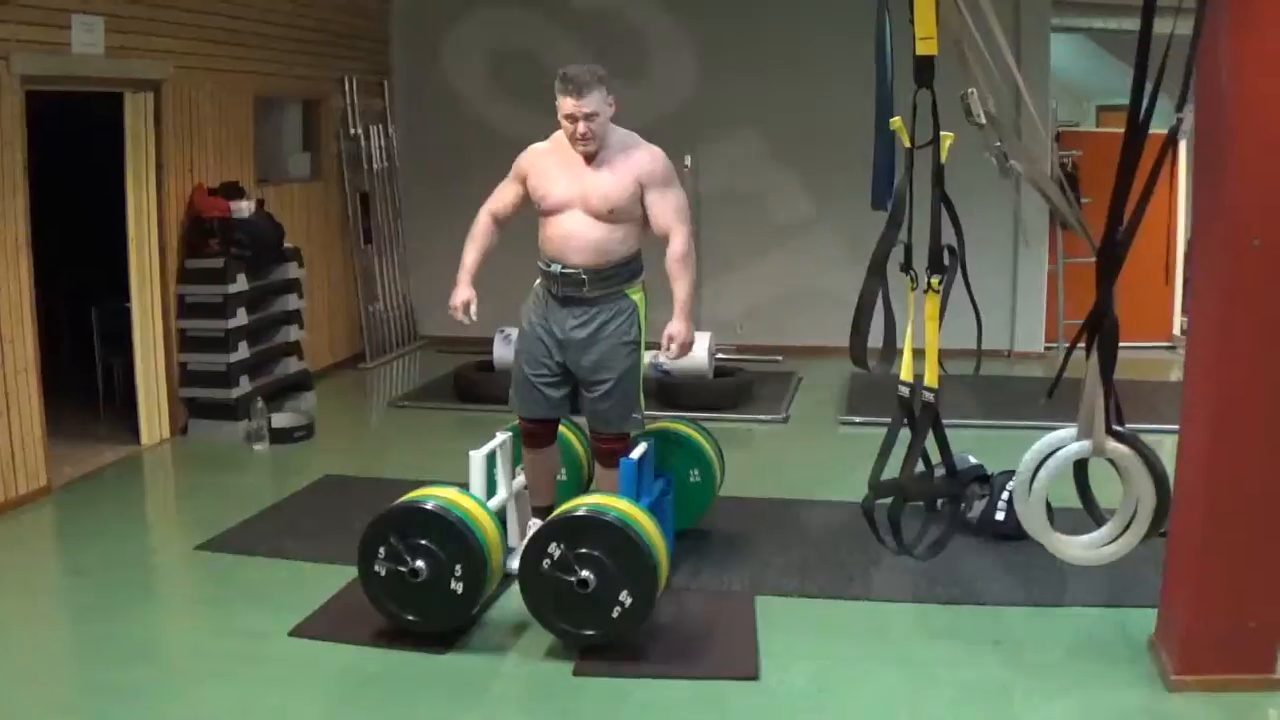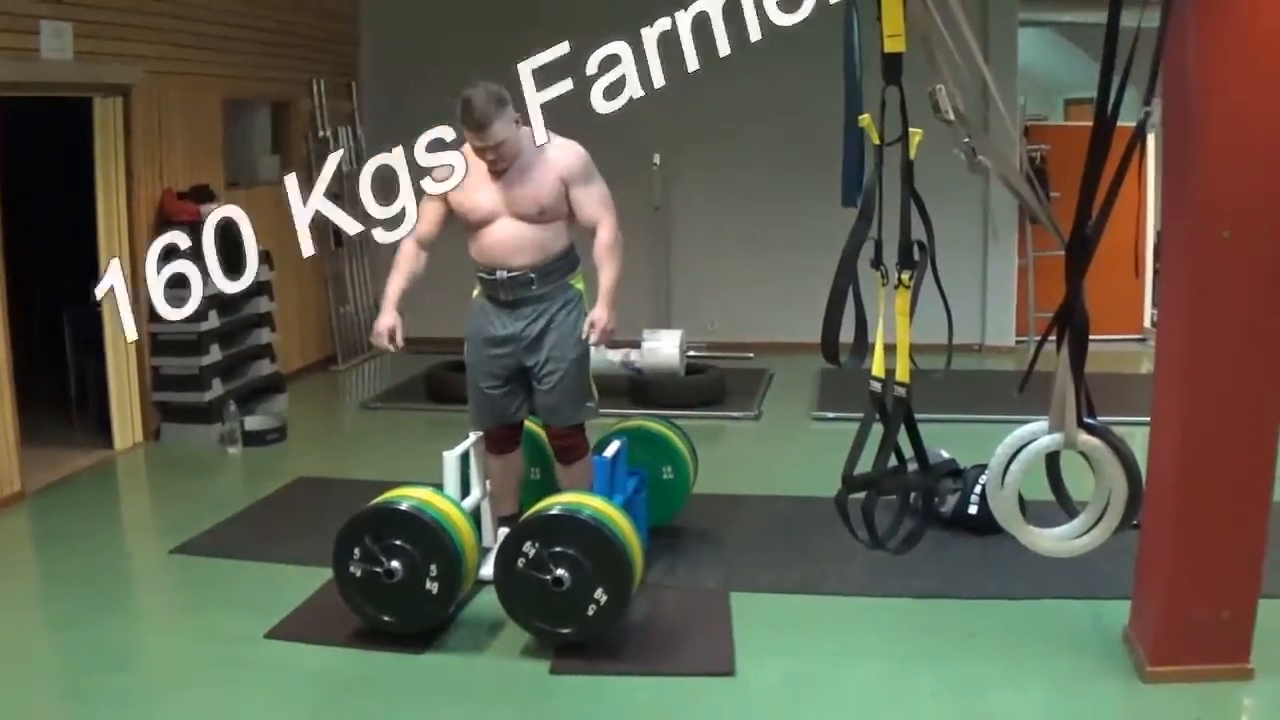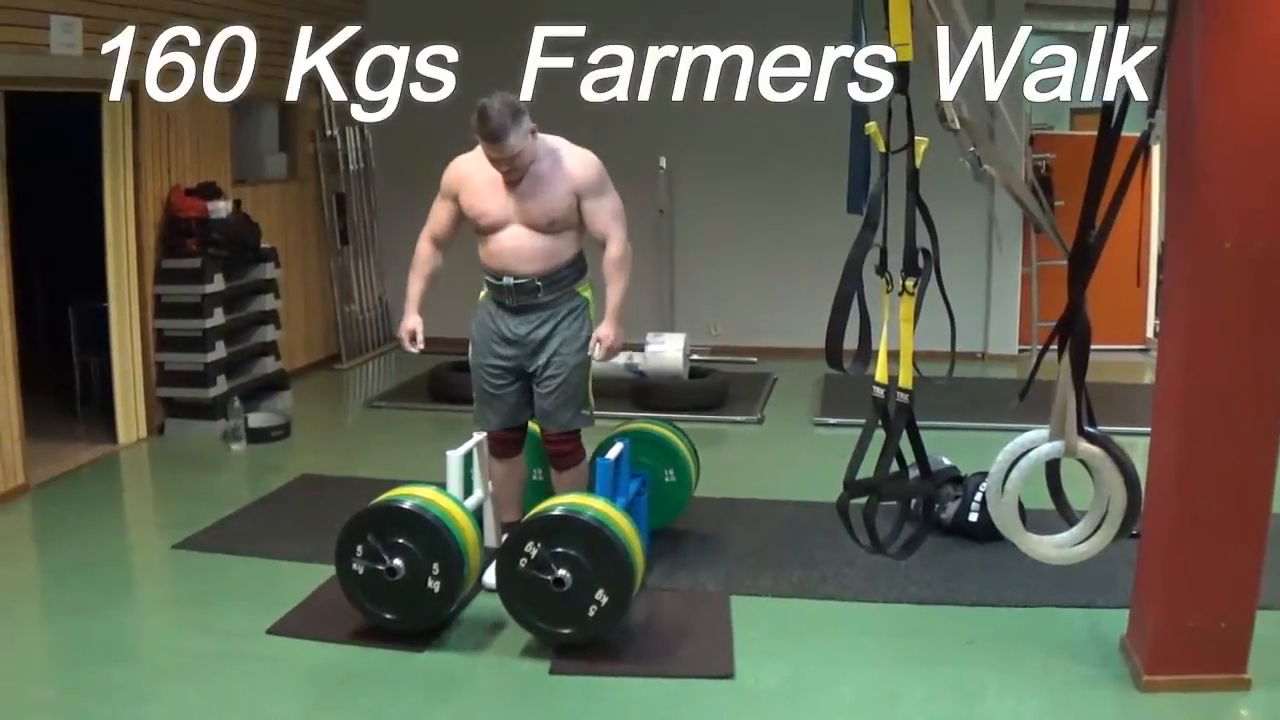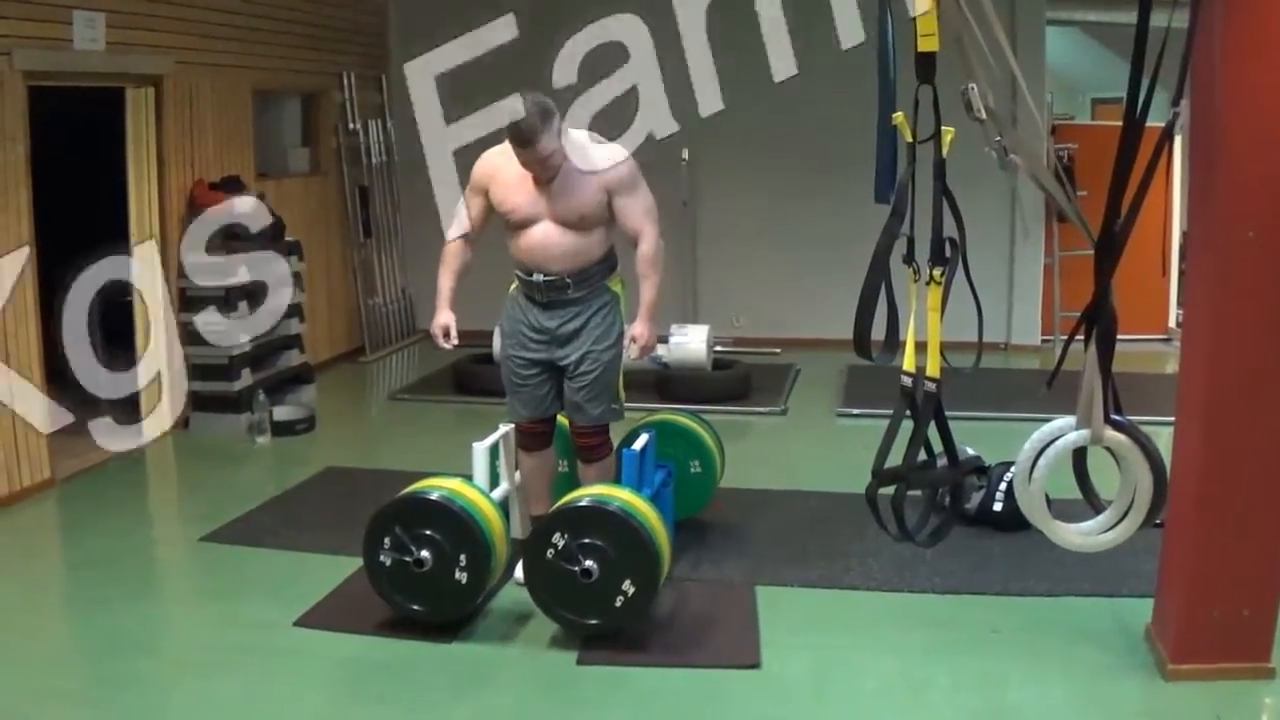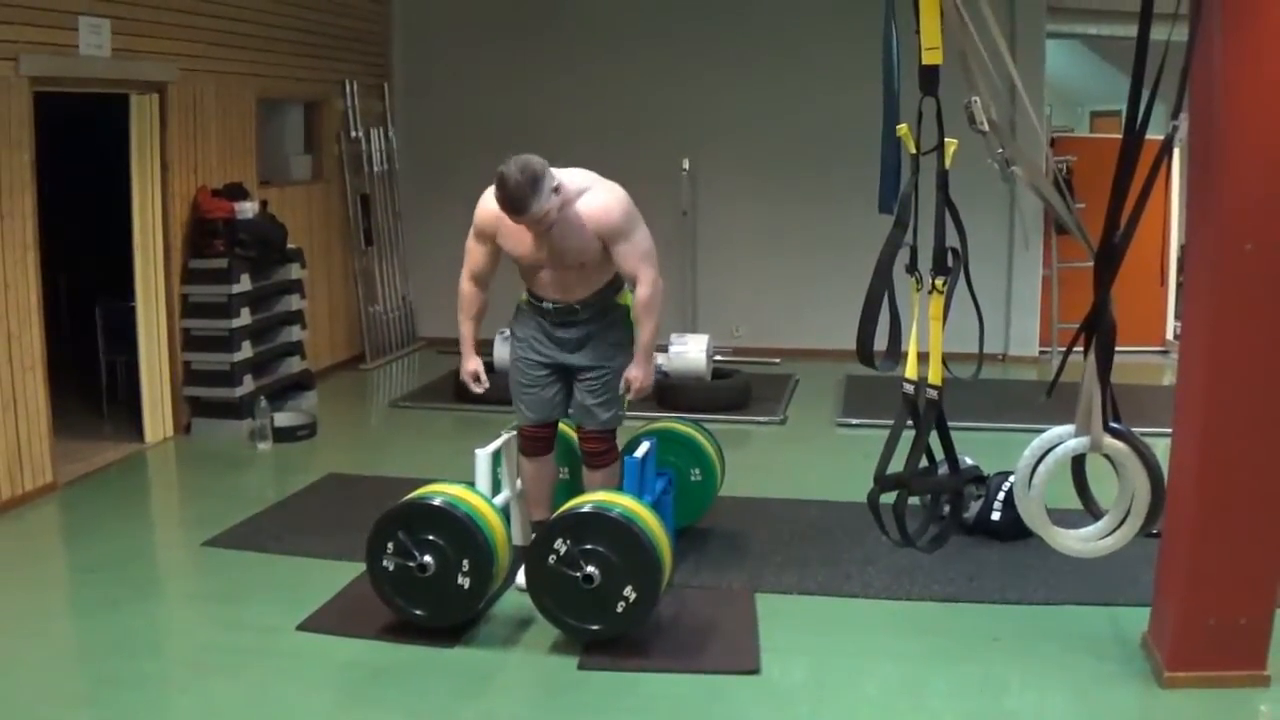
dt=1s
person 1, frame 1
left shoulder: (646, 161)
right shoulder: (536, 158)
left elbow: (678, 237)
right elbow: (491, 215)
left wrist: (681, 313)
right wrist: (464, 280)
left hip: (611, 307)
right hip: (546, 301)
left knee: (610, 433)
right knee: (535, 423)
right ankle: (540, 525)
person 1, frame 2
left shoulder: (564, 157)
right shoulder: (450, 174)
left elbow: (605, 227)
right elbow: (416, 242)
left wrist: (604, 302)
right wrist: (389, 306)
left hip: (556, 304)
right hip: (491, 309)
left knee: (565, 428)
right knee: (498, 433)
right ankle: (506, 536)
person 1, frame 3
left shoulder: (579, 167)
right shoulder: (461, 173)
left elbow: (615, 242)
right elbow: (432, 241)
left wrist: (611, 317)
right wrist: (412, 307)
left hip: (562, 309)
right hip: (496, 311)
left knee: (561, 435)
right knee: (502, 434)
right ankle: (511, 542)
person 1, frame 4
left shoulder: (609, 163)
right shoulder: (490, 167)
left elbow: (647, 238)
right elbow: (459, 235)
left wrist: (645, 315)
right wrist: (444, 303)
left hip: (591, 304)
right hip: (526, 305)
left knee: (590, 429)
right knee: (530, 427)
person 1, frame 5
left shoulder: (606, 204)
right shoulder: (490, 210)
left elbow: (647, 280)
right elbow: (473, 281)
left wrist: (643, 358)
right wrist: (468, 350)
left hip: (600, 323)
right hip: (535, 322)
left knee: (596, 437)
right knee: (533, 433)
